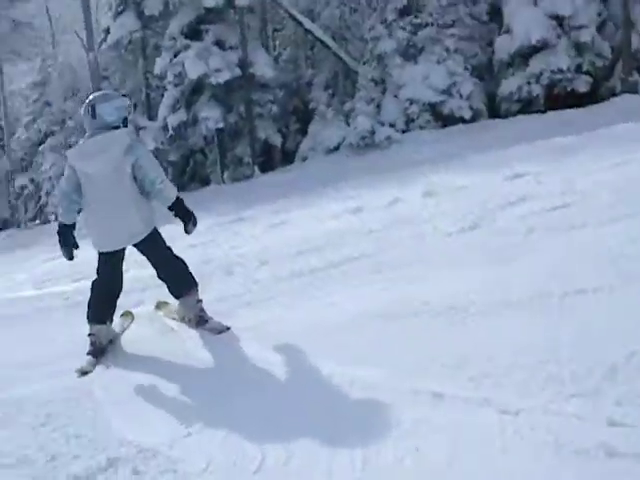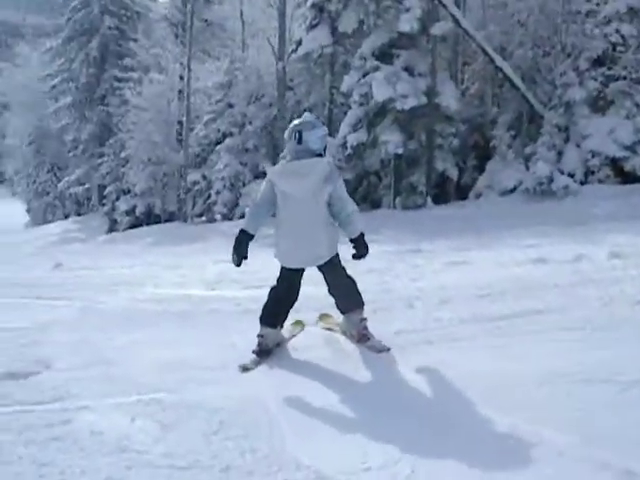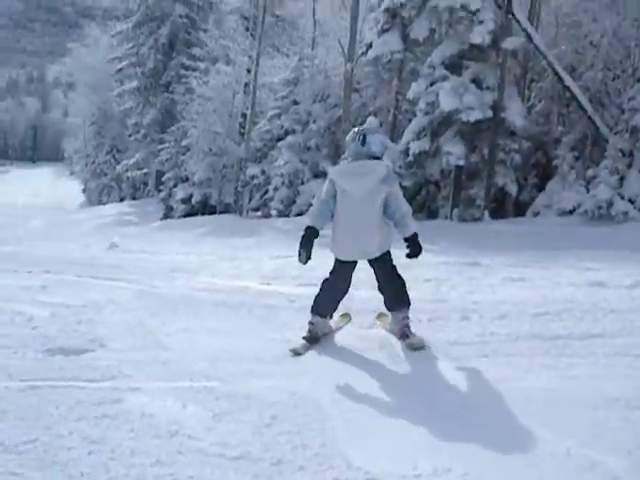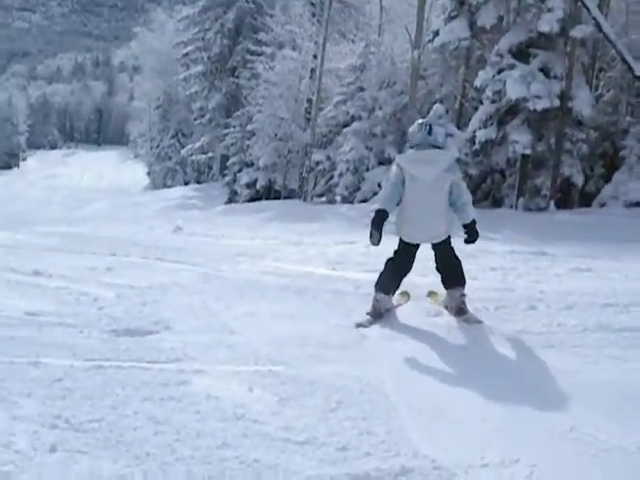
dt=0.5s
person 1, frame 1
left shoulder: (77, 157)
right shoulder: (129, 145)
left elbow: (67, 195)
right elbow: (154, 180)
left wrist: (65, 229)
right wrist: (179, 207)
left hip: (104, 235)
right hip: (137, 224)
left knee: (107, 280)
right knee: (166, 262)
left ankle: (99, 331)
right ankle: (192, 308)
person 1, frame 2
left shoulder: (278, 175)
right shoulder: (327, 172)
left elbow: (259, 207)
right elbow: (344, 209)
left wrist: (244, 237)
right wrist: (358, 238)
left hip: (290, 249)
right hip: (323, 245)
left knee: (284, 289)
right knee: (339, 281)
left ankle: (268, 334)
right ankle: (355, 324)
person 1, frame 3
left shoulder: (338, 175)
right shoulder: (385, 176)
left elbow: (322, 206)
right elbow: (399, 210)
left wrist: (309, 235)
right wrist: (411, 237)
left hip: (344, 244)
right hip: (376, 243)
left knee: (337, 282)
right knee: (389, 279)
left ankle: (317, 323)
right ankle: (400, 322)
person 1, frame 4
left shoulder: (404, 163)
right shoulder: (448, 165)
left elbow: (391, 191)
right elbow: (461, 198)
left wrist: (379, 217)
right wrist: (470, 224)
left hip: (409, 227)
right hip: (439, 227)
left knee: (400, 262)
right knee: (447, 259)
left ankle: (381, 299)
right ankle: (456, 299)
